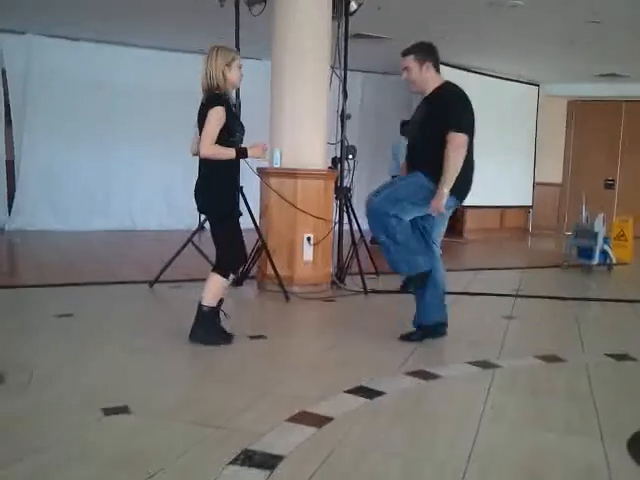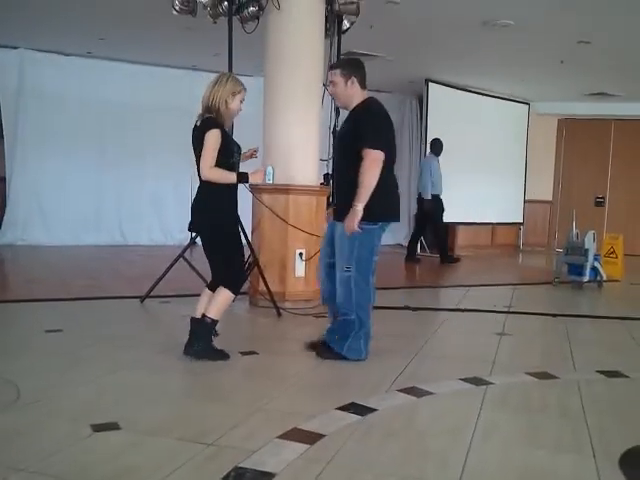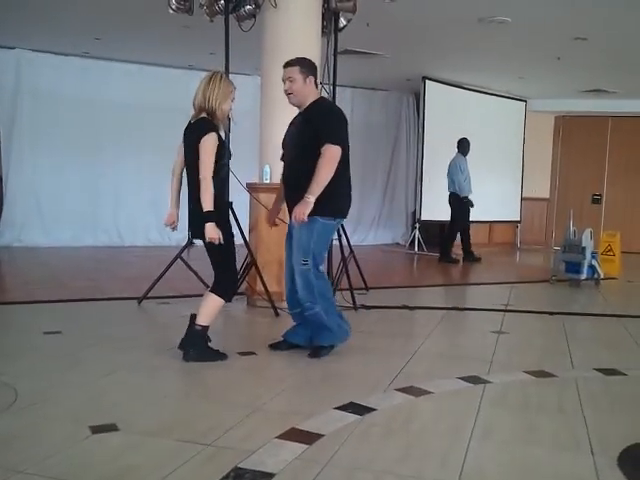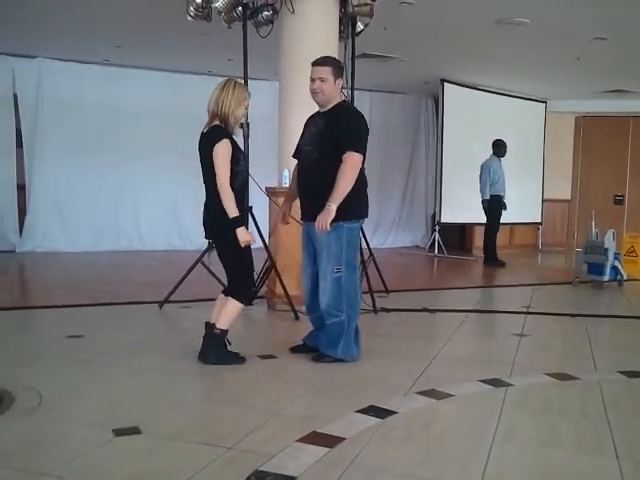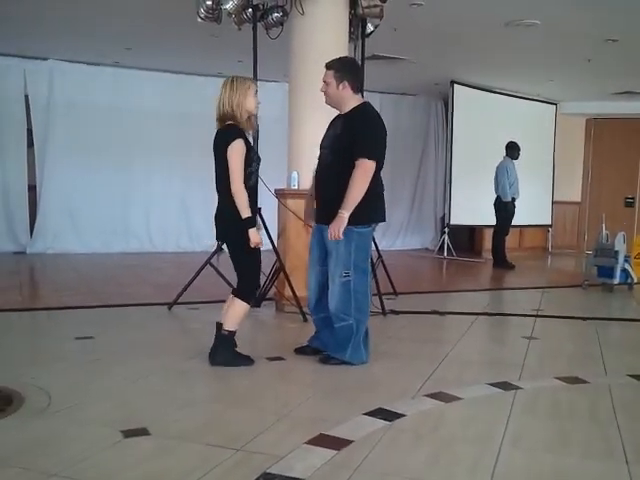
dt=0.7s
person 1, frame 1
left shoulder: (452, 98)
right shoulder: (428, 102)
left elbow: (457, 145)
left wrist: (444, 190)
right wrist: (401, 184)
left hip: (438, 186)
right hip: (425, 182)
left knee: (378, 206)
right knee: (426, 251)
left ankle: (415, 267)
right ankle: (432, 320)
person 1, frame 2
left shoulder: (371, 114)
right shoulder: (358, 116)
left elbow: (373, 162)
left wrist: (357, 208)
left hip: (366, 212)
right hip: (347, 209)
left knee: (352, 276)
right knee: (331, 268)
left ankle: (351, 345)
right ankle: (337, 334)
person 1, frame 3
left shoulder: (327, 113)
right shoulder: (299, 120)
left elbow: (331, 156)
left wrist: (309, 199)
right wrist: (278, 203)
left hip: (321, 208)
right hip: (300, 208)
left knee: (306, 272)
right knee: (295, 274)
left ankle: (331, 330)
right ankle: (303, 332)
person 1, frame 4
left shoulder: (350, 118)
right shoulder: (313, 121)
left elbow: (352, 164)
left wrist: (331, 207)
right wrist: (289, 199)
left hip: (340, 215)
right hip: (312, 214)
left knee: (336, 280)
right knee: (314, 280)
left ankle: (342, 346)
right ankle: (320, 337)
person 1, frame 5
left shoulder: (367, 120)
right shoulder: (338, 121)
left elbow: (365, 170)
left wrist: (343, 215)
right wrist: (313, 201)
left hip: (352, 220)
right hip: (327, 217)
left knee: (346, 284)
right knee: (319, 281)
left ankle: (350, 349)
right ankle: (324, 338)
person 2, frame 1
left shoulder: (212, 102)
right shoulder: (219, 103)
left elbow: (196, 148)
right elbow: (206, 149)
left wrist: (235, 149)
right wrist: (245, 152)
left hip: (218, 190)
right hip: (217, 192)
left knee: (234, 256)
right knee: (229, 258)
left ankle: (208, 318)
right ankle: (203, 325)
person 2, frame 2
left shoulder: (204, 124)
right shoulder: (214, 126)
right elbow: (207, 171)
left wrist: (239, 158)
right wrist: (246, 177)
left hip: (209, 212)
right hip: (216, 214)
left knee: (220, 276)
right knee: (234, 276)
left ankle: (197, 338)
right ankle: (201, 338)
person 2, frame 3
left shoulder: (192, 127)
right shoulder: (209, 130)
left elbow: (177, 171)
right elbow: (206, 178)
left wrist: (173, 208)
right wrist: (210, 220)
left hip: (203, 213)
right hip: (210, 214)
left knee: (223, 278)
right knee: (227, 281)
left ankle: (193, 337)
right ankle: (196, 343)
person 2, frame 4
left shoulder: (209, 133)
right shoulder: (221, 136)
right elbow: (224, 186)
right wrist: (239, 225)
left hip: (218, 220)
right hip: (226, 222)
left knee: (236, 282)
right knee: (244, 285)
left ankle: (211, 341)
right ankle: (214, 346)
person 2, frame 5
left shoulder: (225, 132)
right shoulder: (235, 135)
right elbow: (237, 185)
right wrist: (251, 225)
left hip: (232, 219)
right hip: (236, 221)
left knee: (247, 282)
right knee: (249, 284)
left ankle: (223, 344)
right ankle: (224, 348)
